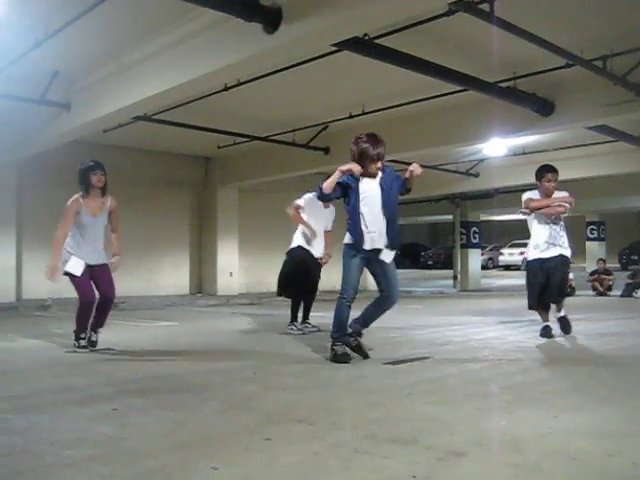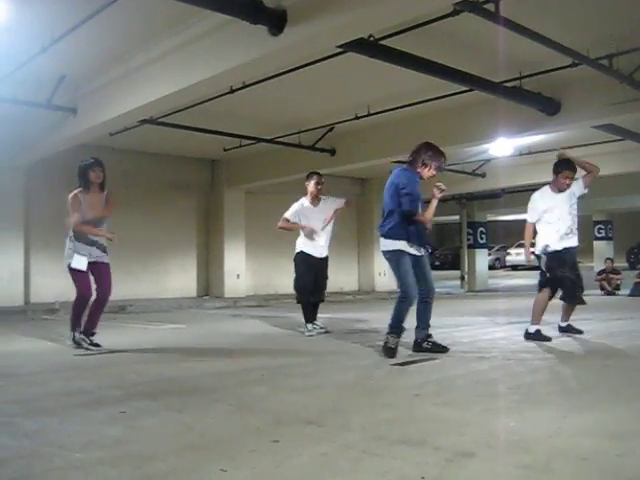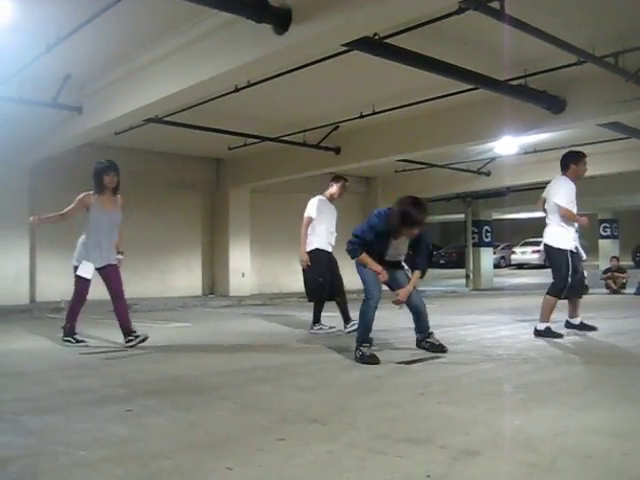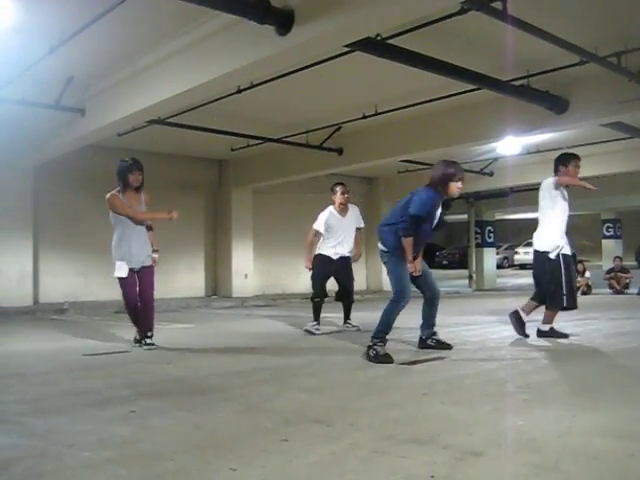
dt=0.7s
person 1, frame 1
left shoulder: (387, 174)
right shoulder: (351, 180)
left elbow: (403, 188)
right elbow: (324, 193)
left wrist: (411, 174)
right wrist: (342, 171)
left hip: (381, 248)
right hip: (355, 247)
left knee: (390, 296)
right knee: (348, 295)
left ankle: (353, 331)
right ankle: (336, 343)
person 1, frame 2
left shoulder: (409, 178)
right shoulder: (405, 175)
left elbow: (423, 217)
right elbow: (409, 209)
left wrist: (435, 198)
right wrist: (425, 220)
left hip: (414, 245)
right hip: (397, 244)
left knee: (428, 292)
right knee: (409, 293)
left ankle: (422, 338)
right ankle: (392, 335)
person 1, frame 3
left shoulder: (418, 235)
right shoulder: (378, 222)
left elbow: (421, 263)
right elbow: (353, 247)
left wrist: (408, 287)
right wrist: (378, 270)
left hip: (394, 266)
right hip: (369, 263)
left knee: (418, 303)
right knee: (373, 296)
left ankle: (424, 337)
right ankle: (363, 346)
person 1, frame 4
left shoulder: (438, 201)
right shoulder: (426, 196)
right elbow: (407, 228)
left wrist: (418, 258)
right wrist: (409, 260)
left hip: (412, 254)
right hip: (394, 249)
left knee: (433, 293)
right knee: (402, 296)
left ankle: (427, 336)
right ankle: (376, 344)
person 2, frame 1
left shoulder: (111, 203)
right shoulder: (76, 203)
left elbow: (115, 230)
right elbow: (61, 232)
left wrist: (116, 254)
right wrist: (54, 261)
left hip: (98, 258)
right hip: (75, 257)
left knee: (109, 295)
right knee: (88, 298)
left ankle: (94, 331)
right ankle: (80, 336)
person 2, frame 2
left shoulder: (107, 196)
right shoulder: (76, 197)
left elbow: (103, 213)
right elbow: (75, 226)
left wrist: (81, 218)
right wrist: (102, 233)
left hip: (98, 252)
right hip: (78, 251)
left knee: (104, 292)
right knee: (84, 293)
left ankle: (88, 333)
right ankle: (76, 330)
person 2, frame 3
left shoulder: (119, 200)
right shoulder: (88, 199)
right elbow: (64, 214)
left wrist: (120, 252)
right wrist: (41, 219)
left hip: (109, 257)
right hip: (86, 255)
left knee: (118, 294)
right knee: (80, 296)
left ankle: (129, 334)
right ankle: (68, 333)
person 2, frame 4
left shoulder: (143, 197)
right shoulder: (113, 198)
right elbow: (137, 216)
left wrist: (154, 249)
right wrist: (167, 215)
left hip: (144, 254)
right hip: (124, 255)
left knee: (147, 296)
right knee: (130, 298)
left ankle: (147, 335)
right ankle: (139, 330)
person 3, frame 1
left shoulder: (562, 196)
right shoulder: (530, 195)
left elbow: (561, 210)
right elbow: (529, 204)
left wrist: (534, 210)
right wrist: (561, 199)
left hip: (559, 252)
right hip: (536, 254)
left knee: (557, 286)
right knee: (536, 292)
left ankle: (561, 314)
right ankle: (546, 324)
person 3, frame 2
left shoulder: (574, 188)
right shoulder: (539, 196)
left elbow: (595, 172)
right elbow: (529, 225)
left wrist: (572, 160)
right wrist: (527, 250)
left hip: (569, 248)
right hip: (549, 249)
left knee: (574, 288)
right knee: (548, 285)
left ankle: (564, 323)
right ankle: (533, 329)
person 3, frame 3
left shoulder: (556, 183)
right shoulder: (566, 186)
left elbow: (544, 203)
right elbow: (564, 212)
right wrist: (580, 219)
left hip: (559, 241)
right hip: (561, 243)
left knee: (576, 280)
right knee: (560, 284)
left ankle: (574, 320)
right ankle: (542, 326)
person 3, frame 4
left shoulder: (559, 190)
right shoulder: (550, 183)
right elbow: (564, 180)
right wrist: (585, 184)
left hip: (554, 245)
right hip: (551, 246)
left knee: (549, 288)
right knee: (560, 288)
left ankle: (520, 314)
right ankle: (545, 327)
person 4, frame 1
left shoulder: (331, 209)
right shoulder: (311, 199)
right elbow: (292, 210)
left wrist: (327, 252)
right wrist: (307, 226)
left hip: (316, 253)
right hip: (301, 248)
left knee: (311, 287)
right knee: (298, 285)
left ankle: (305, 321)
right ankle: (293, 323)
person 4, frame 2
left shoulder: (328, 202)
right shoulder: (299, 206)
left elbow: (347, 202)
right elbow: (281, 224)
left wrist: (335, 211)
right wrist: (301, 227)
left hip: (321, 253)
right hip: (304, 252)
left knee: (318, 289)
right knee: (304, 286)
left ankle: (313, 321)
right ankle: (308, 323)
person 4, frame 3
left shoulder: (332, 207)
right shoulder: (318, 202)
right elbow: (305, 225)
right wrist: (303, 251)
left hip: (327, 251)
right hip: (315, 250)
left knee: (336, 286)
right knee: (322, 288)
left ankle: (348, 322)
right ankle: (316, 324)
person 4, frame 4
left shoulder: (355, 211)
right shoulder: (326, 215)
left elbow: (359, 229)
right elbow: (312, 236)
left wrist: (358, 249)
right wrist: (308, 259)
left hip: (344, 257)
right hip: (324, 255)
left knee: (348, 290)
right knee: (318, 287)
left ankle: (347, 321)
right ankle: (315, 322)
